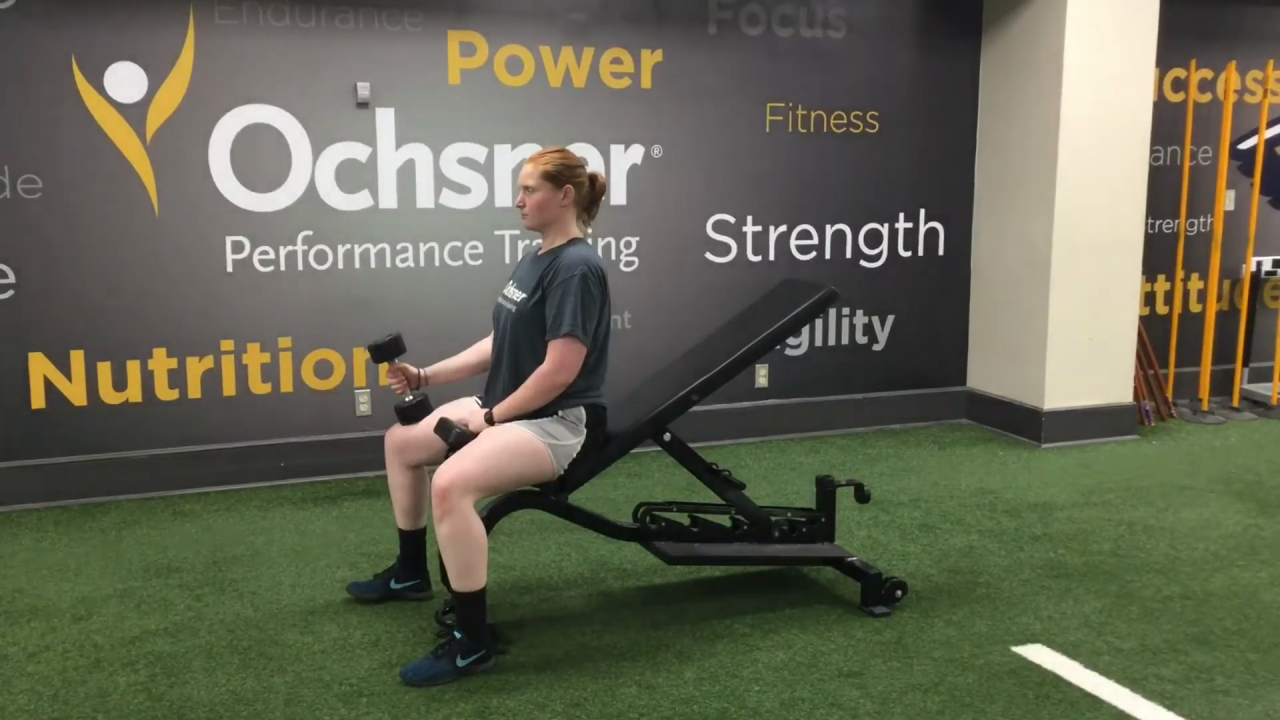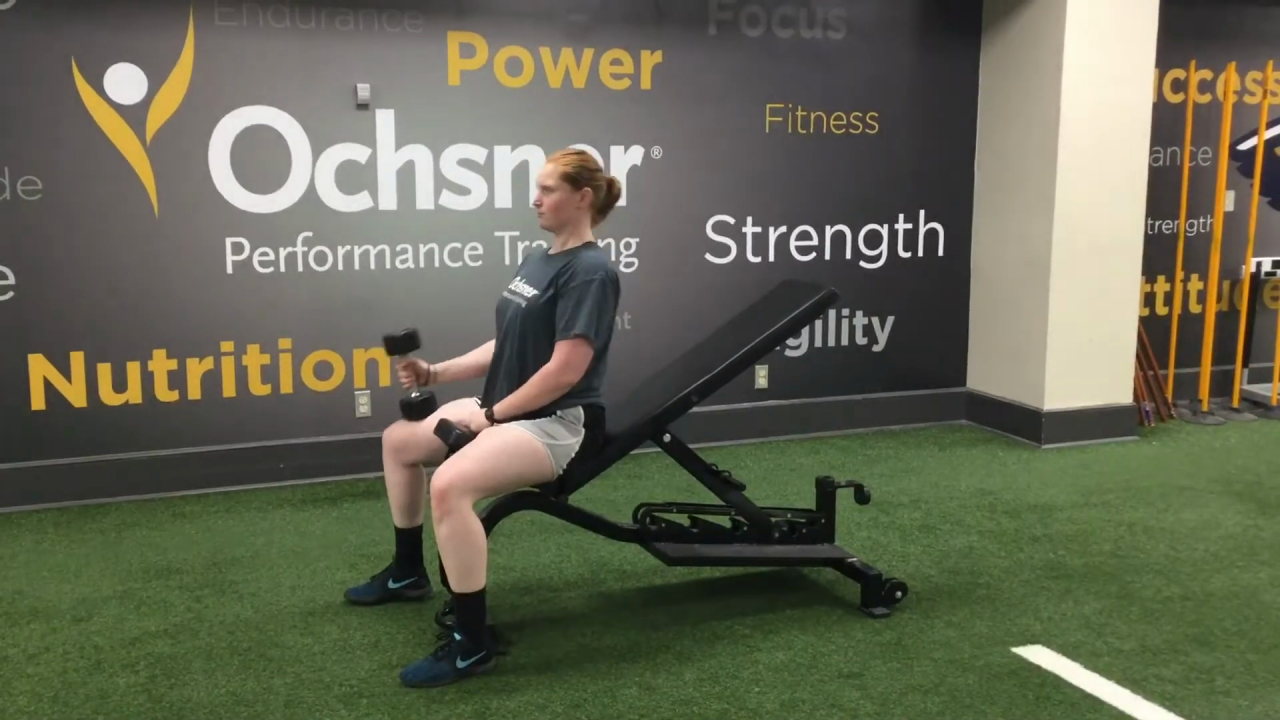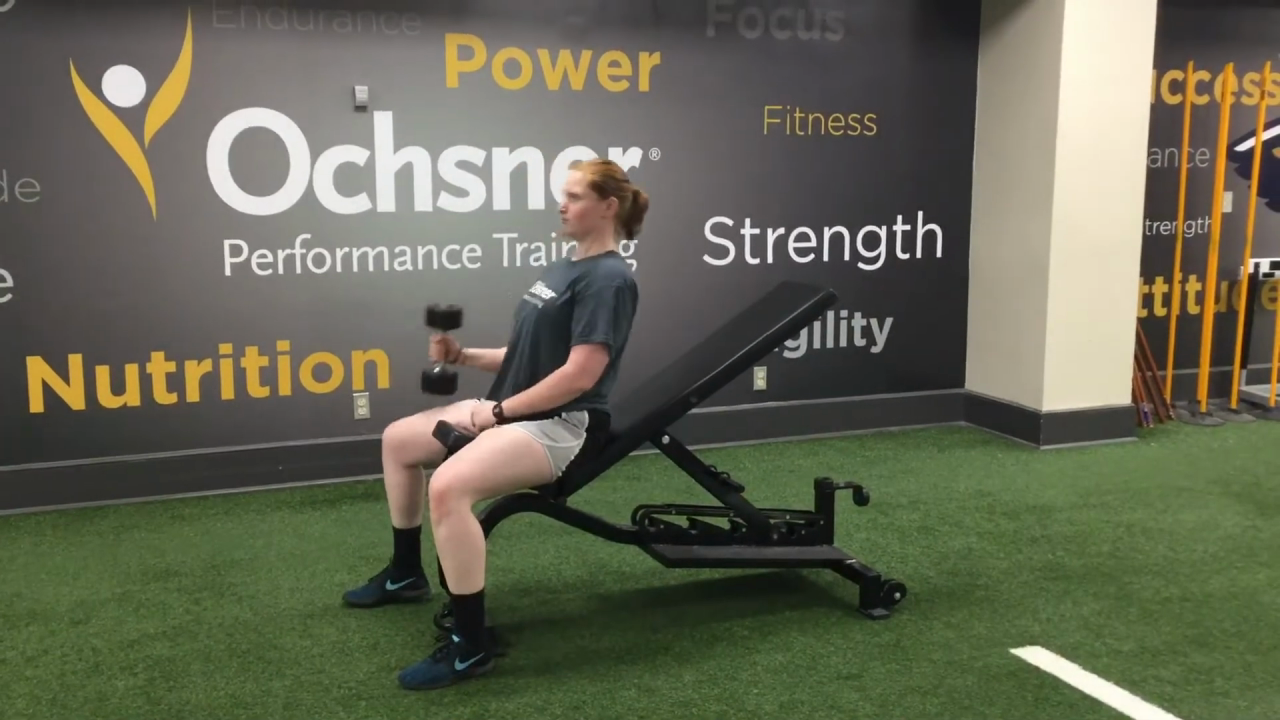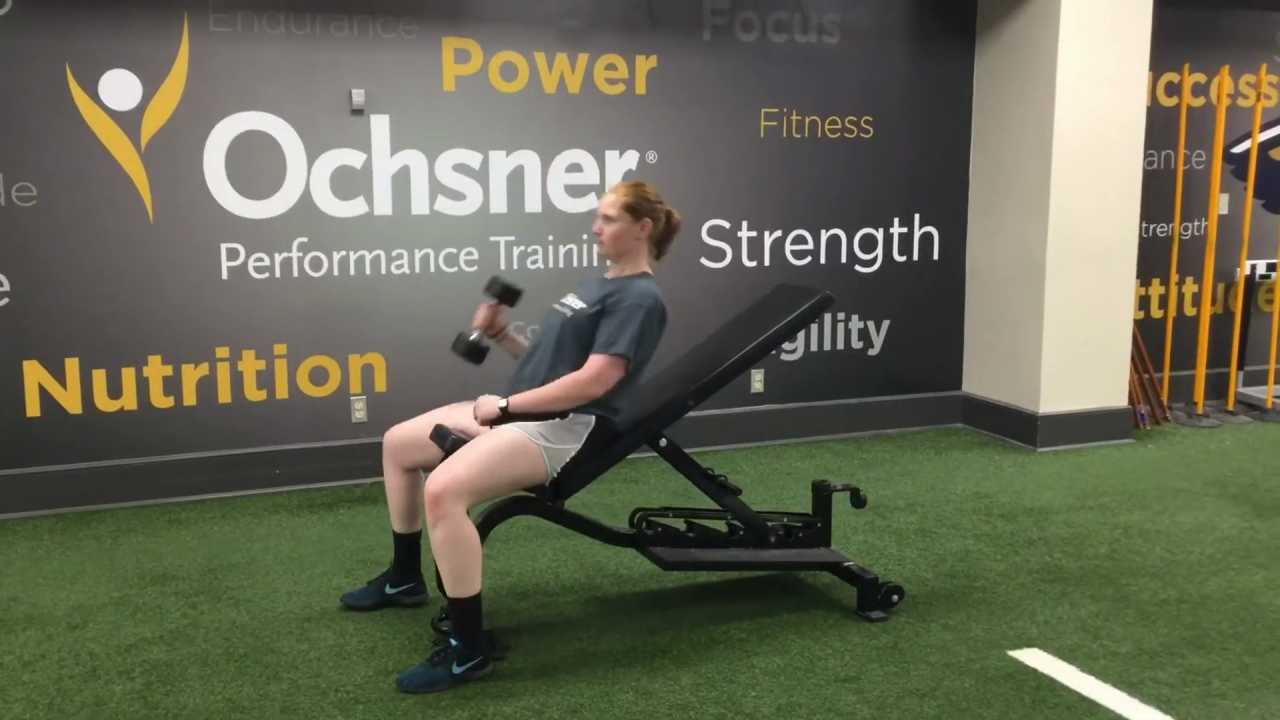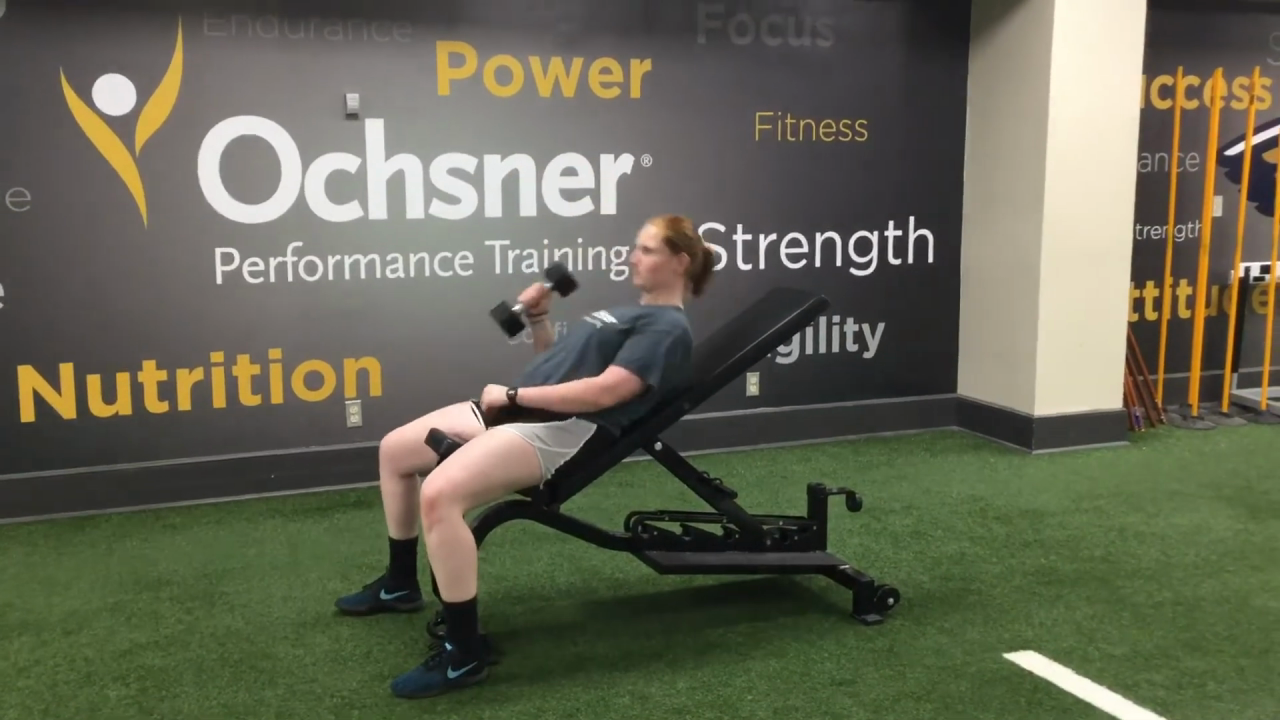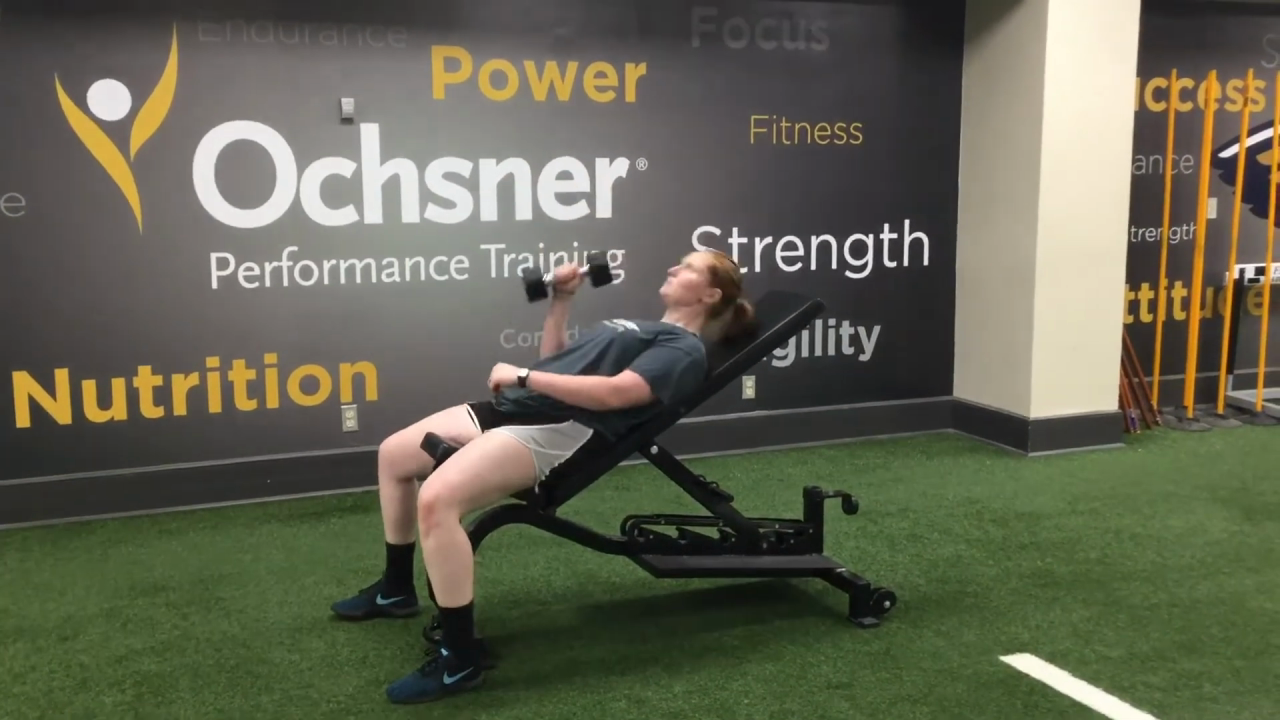
dt=0.2s
person 1, frame 1
left shoulder: (577, 268)
right shoulder: (534, 260)
left elbow: (560, 370)
right elbow: (498, 345)
left wrist: (493, 418)
right wrist: (425, 376)
left hip: (558, 420)
right hip: (508, 406)
left knee: (451, 485)
right knee: (400, 442)
left ankle: (472, 642)
right ankle: (411, 571)
person 1, frame 2
left shoulder: (590, 271)
right shoulder: (538, 260)
left elbow: (565, 370)
left wrist: (493, 415)
right wrist: (435, 372)
left hip: (558, 421)
right hip: (507, 406)
left knee: (450, 485)
right knee: (398, 440)
left ankle: (471, 643)
right ankle: (408, 571)
person 1, frame 3
left shoulder: (610, 279)
right shoulder: (563, 267)
left elbow: (579, 374)
left wrist: (499, 412)
right wrist: (465, 356)
left hip: (563, 425)
right hip: (514, 408)
left knee: (449, 487)
right knee: (398, 440)
left ankle: (471, 646)
right ankle: (406, 572)
person 1, frame 4
left shoulder: (640, 299)
right shoulder: (600, 285)
left elbow: (592, 381)
left wrist: (504, 408)
right wrist: (501, 334)
left hip: (566, 427)
right hip: (520, 409)
left knee: (444, 491)
right knee: (398, 444)
left ankle: (469, 649)
right ankle: (405, 577)
person 1, frame 5
left shoulder: (669, 329)
right shoulder: (632, 313)
left elbow: (605, 391)
left wrist: (513, 395)
right wrist: (538, 320)
left hip: (563, 431)
right hip: (520, 411)
left knee: (439, 496)
right knee: (395, 450)
left ankle: (464, 653)
right ankle: (400, 583)
person 1, frame 6
left shoulder: (684, 351)
right shoulder: (645, 329)
left elbow: (613, 392)
right elbow: (557, 359)
left wrist: (523, 377)
right wrist: (560, 301)
left hip: (557, 430)
right hip: (513, 409)
left knee: (436, 501)
right knee: (394, 455)
left ankle: (459, 658)
right ankle: (396, 588)
